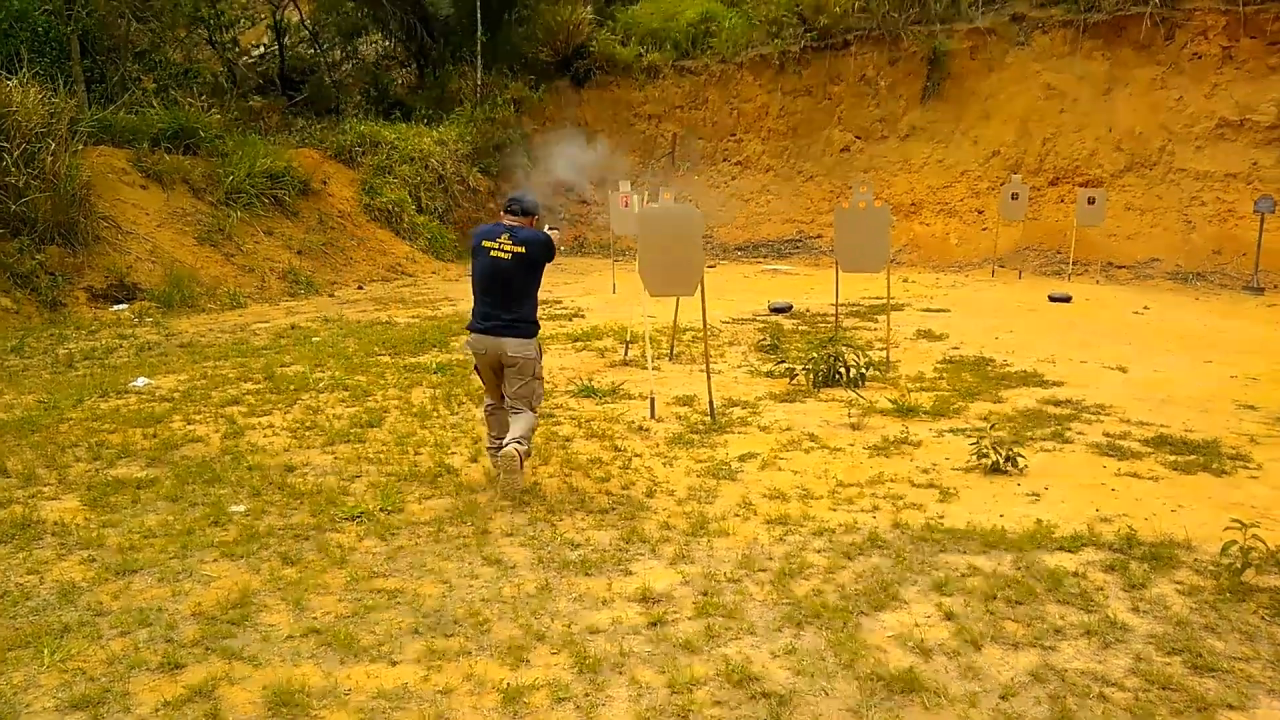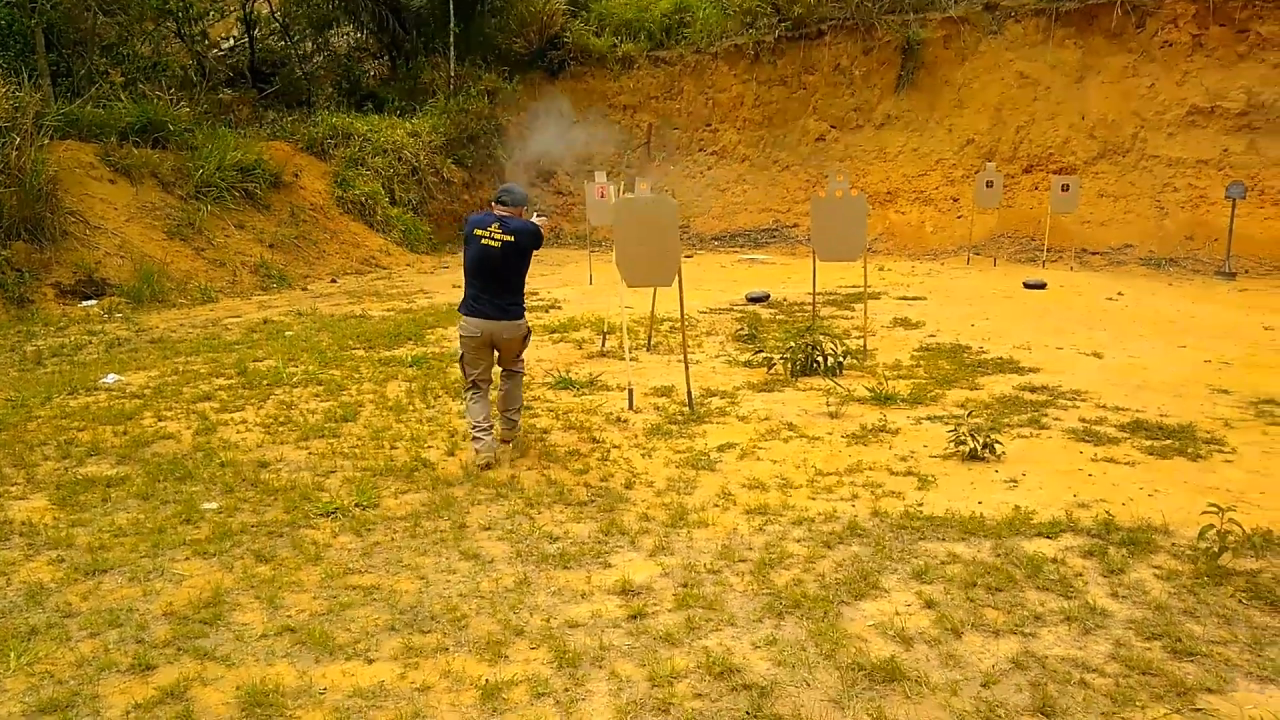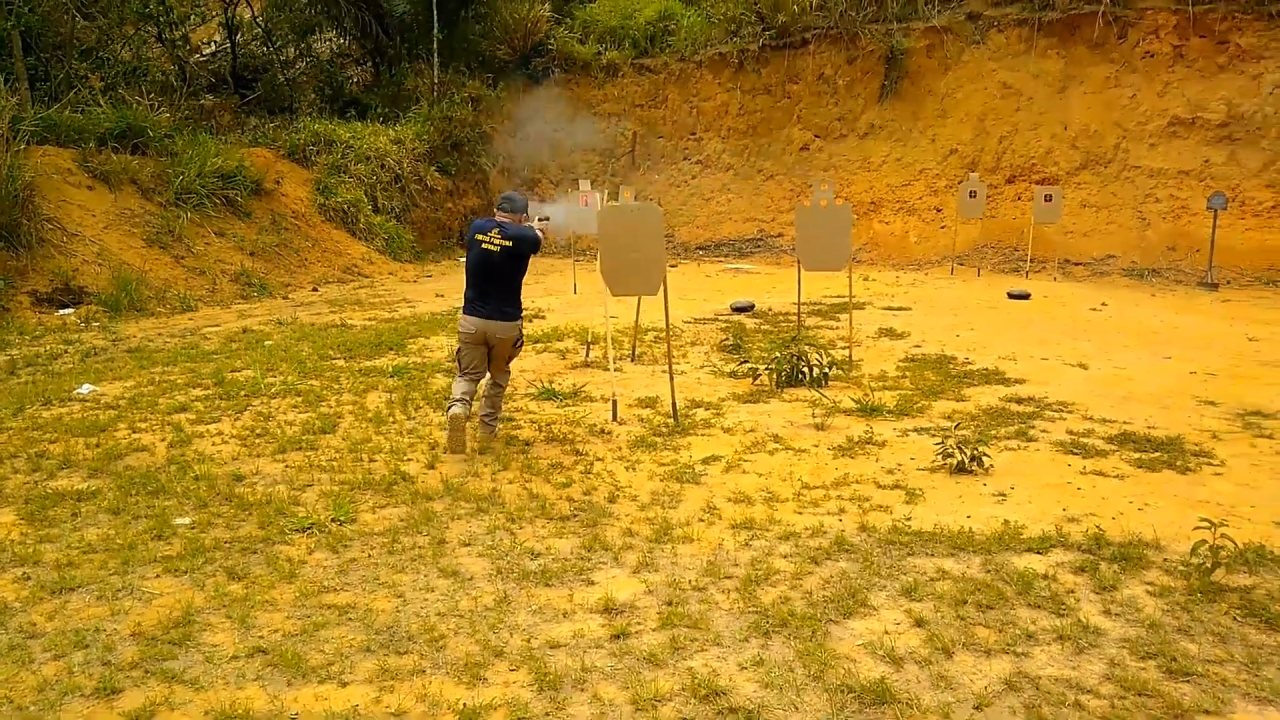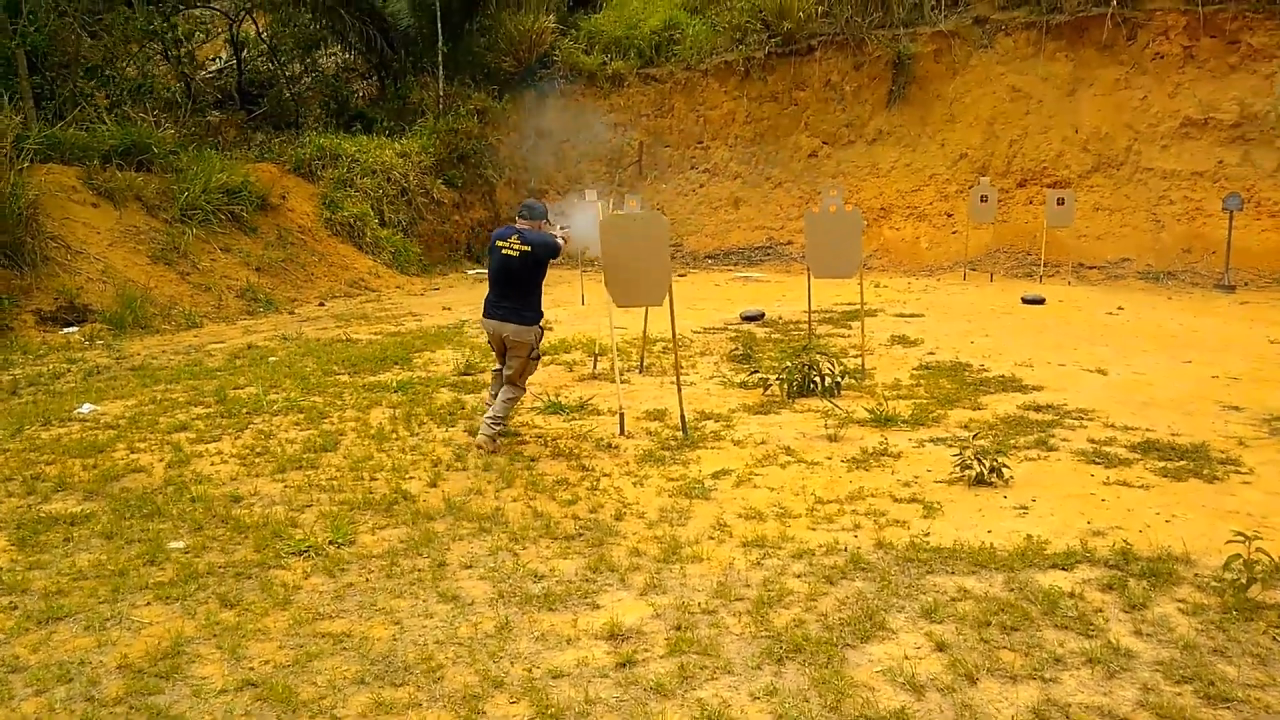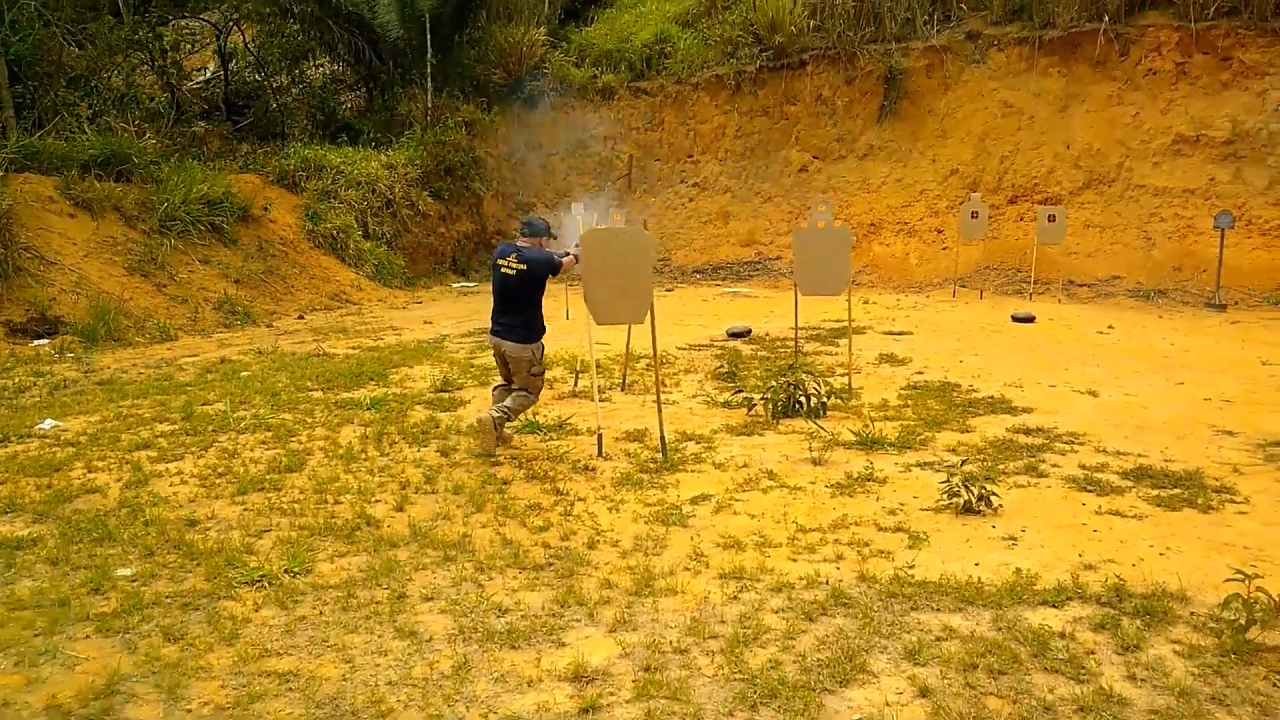
dt=0.2s
person 1, frame 1
left shoulder: (480, 235)
right shoulder: (539, 241)
left hip: (481, 338)
right hip: (520, 341)
left knee: (495, 399)
right knee: (522, 406)
left ankle: (498, 455)
right ankle: (514, 449)
person 1, frame 2
left shoulder: (473, 223)
right shoulder: (527, 230)
left hip: (473, 321)
right hip: (510, 322)
left knee: (477, 386)
right knee: (512, 369)
left ankle: (483, 446)
right ankle: (509, 425)
person 1, frame 3
left shoulder: (476, 229)
right shoulder: (524, 237)
right elbow: (537, 240)
right wrist: (538, 229)
left hip: (472, 320)
right hip: (506, 323)
left knee: (468, 374)
right knee: (499, 374)
left ankle: (458, 410)
right ankle: (487, 426)
person 1, frame 4
left shoulder: (498, 236)
right shoulder: (542, 243)
right elbow: (558, 246)
right wrist: (561, 237)
left hip: (492, 320)
right hip: (523, 326)
left knee: (503, 368)
right knee: (513, 382)
left ankle: (492, 417)
right ankle: (488, 433)
person 1, frame 5
left shoulder: (500, 253)
right shoulder: (541, 259)
right elbow: (563, 266)
left wrist: (558, 255)
right wrist: (574, 255)
left hip: (497, 336)
right hip: (524, 343)
left knee: (507, 383)
right knee: (527, 392)
left ankle: (496, 429)
right ankle: (494, 418)
